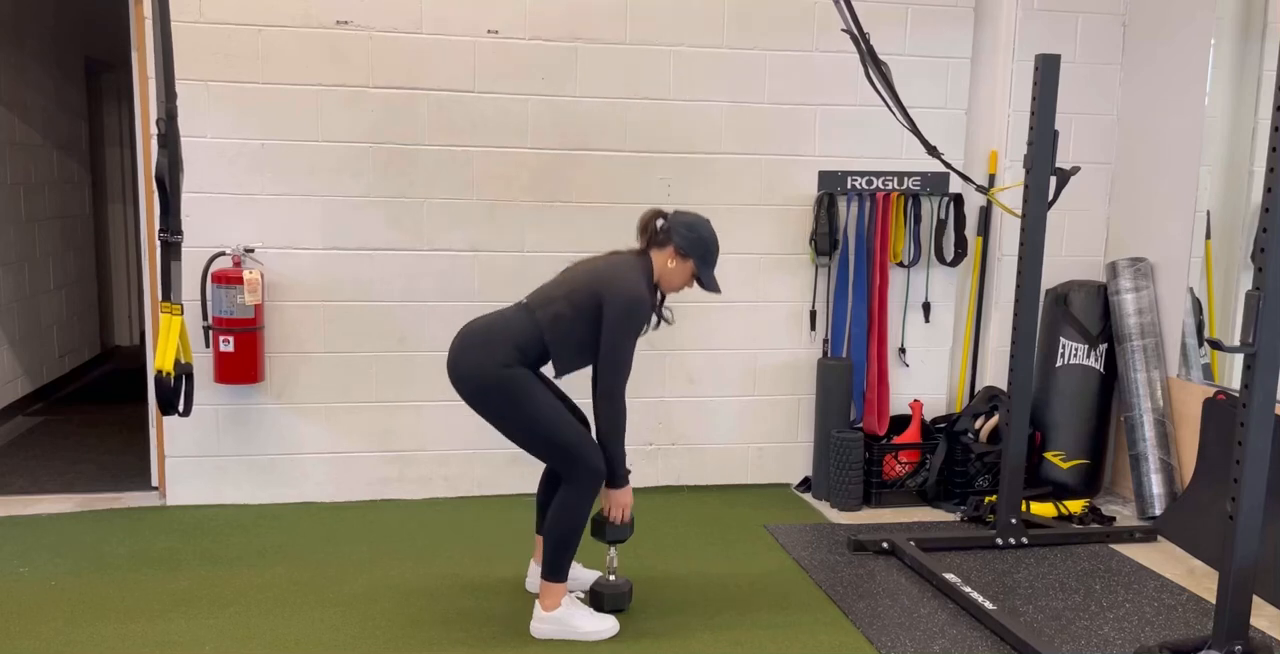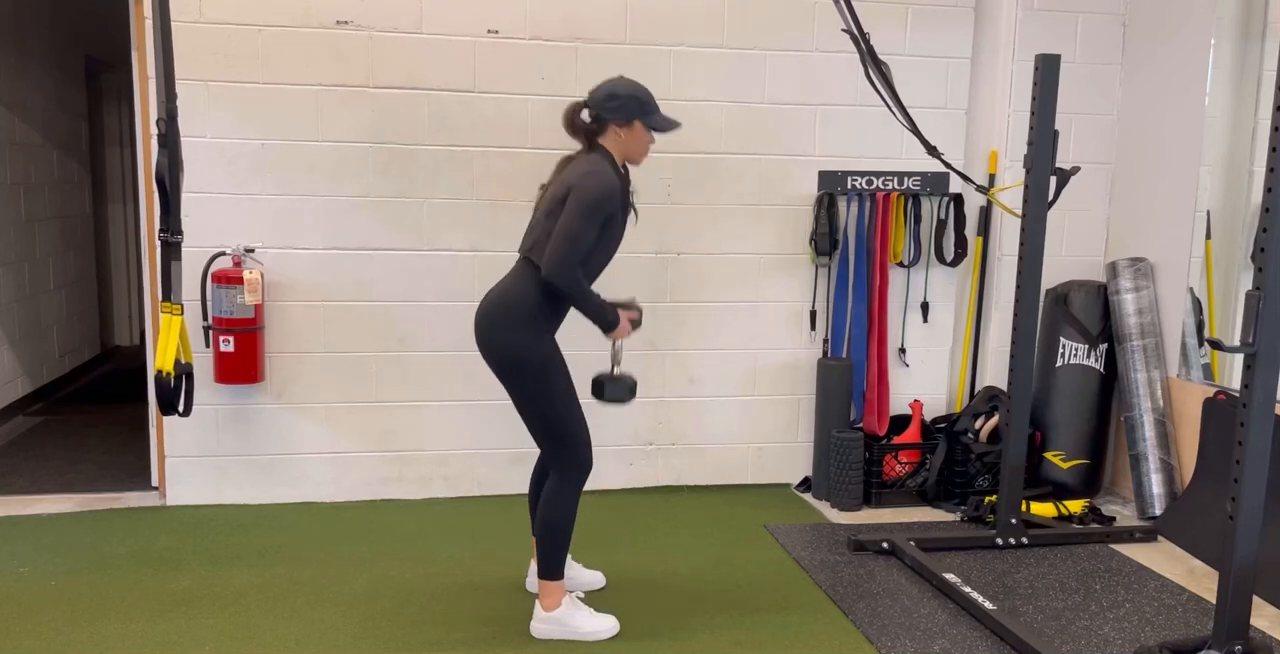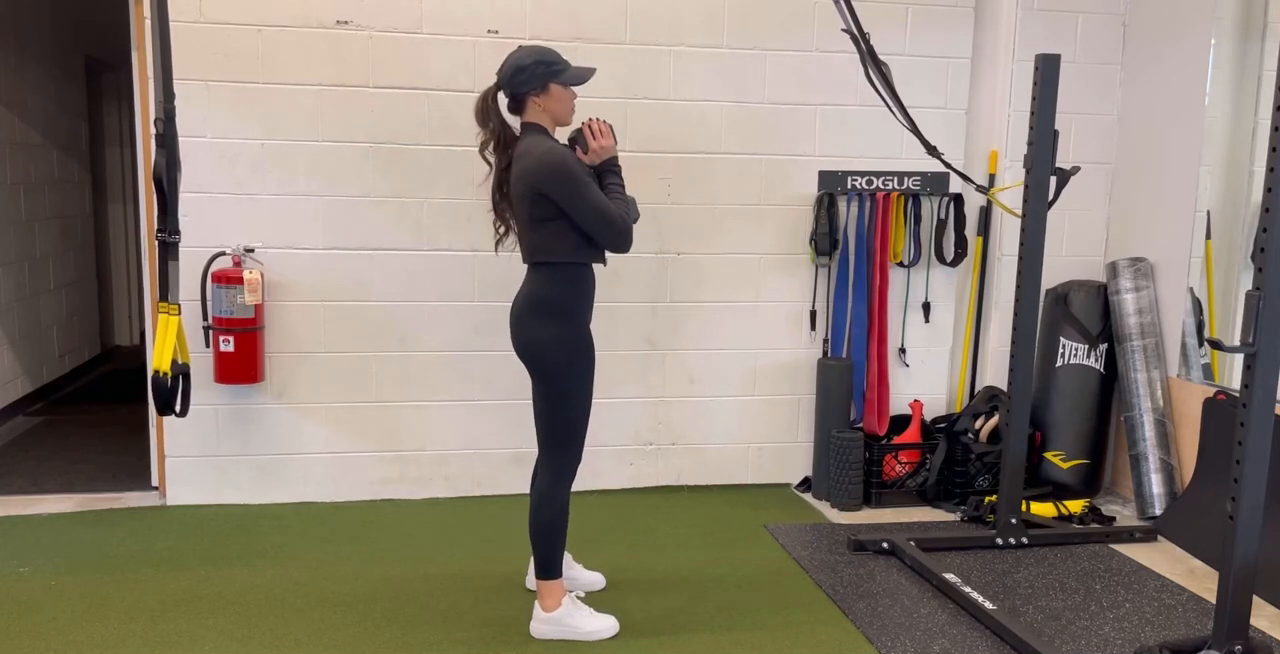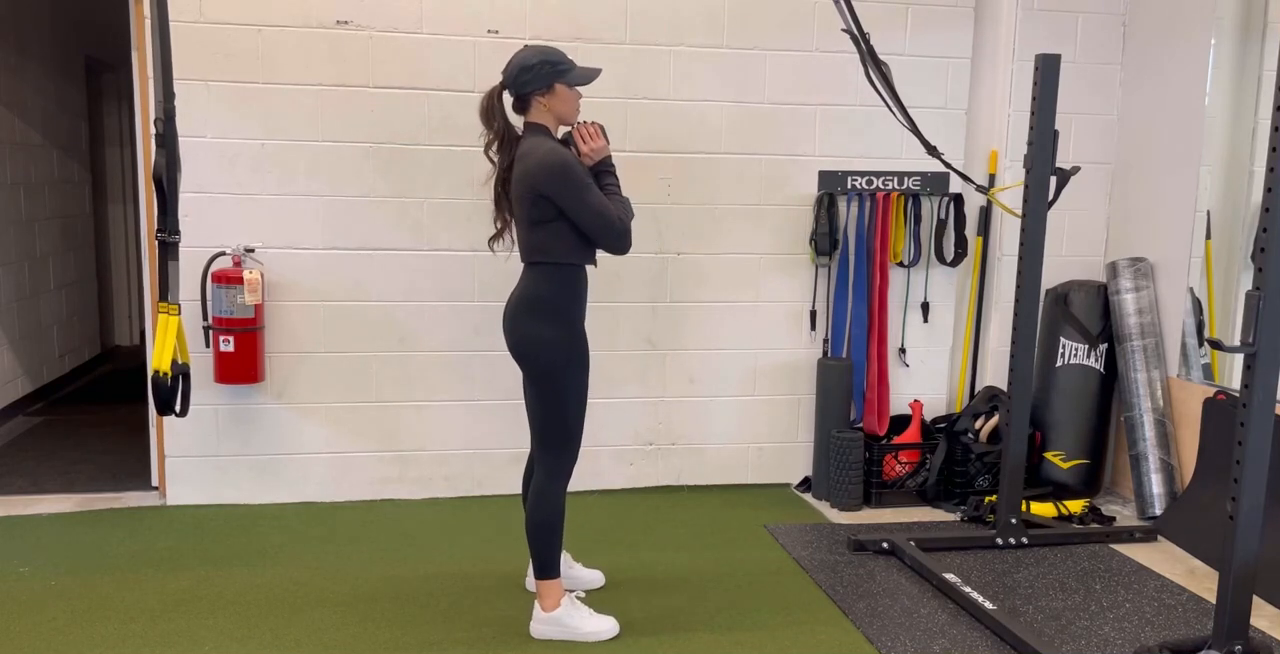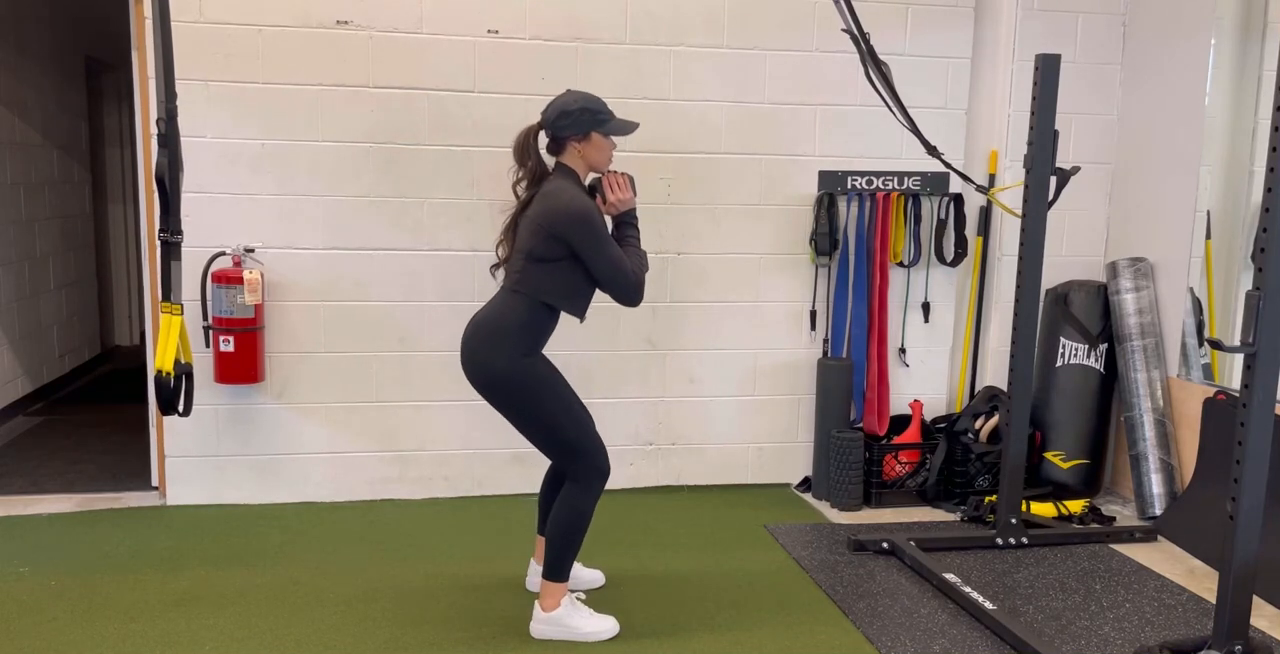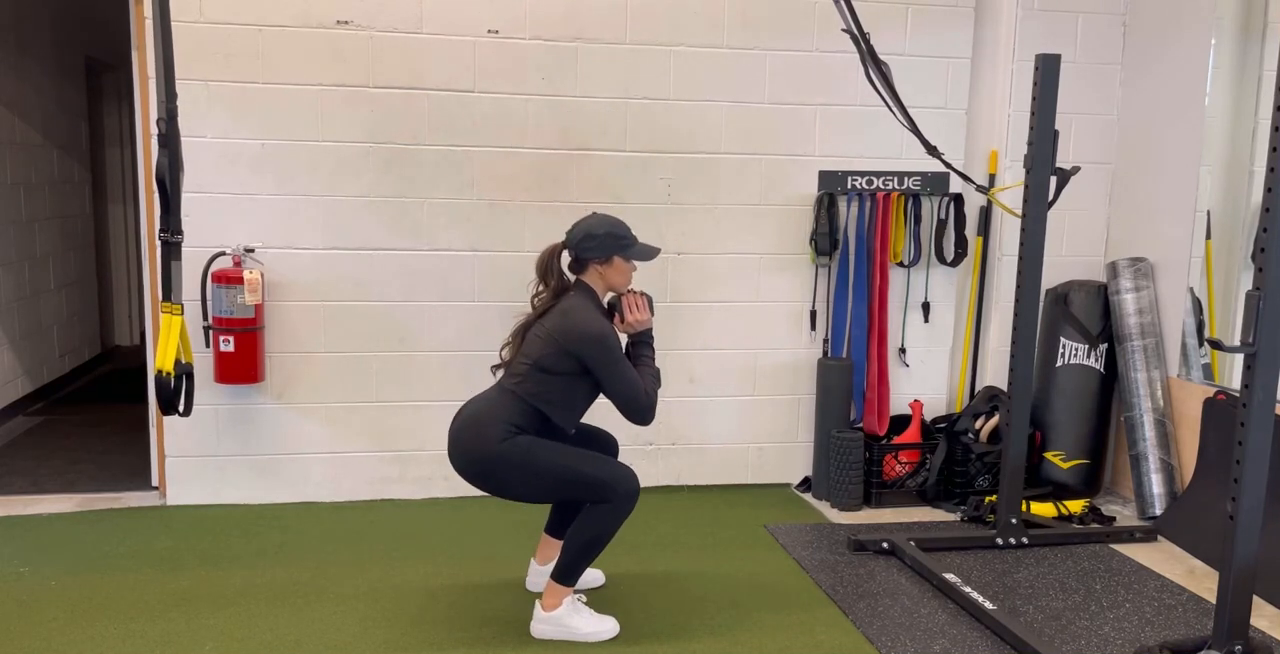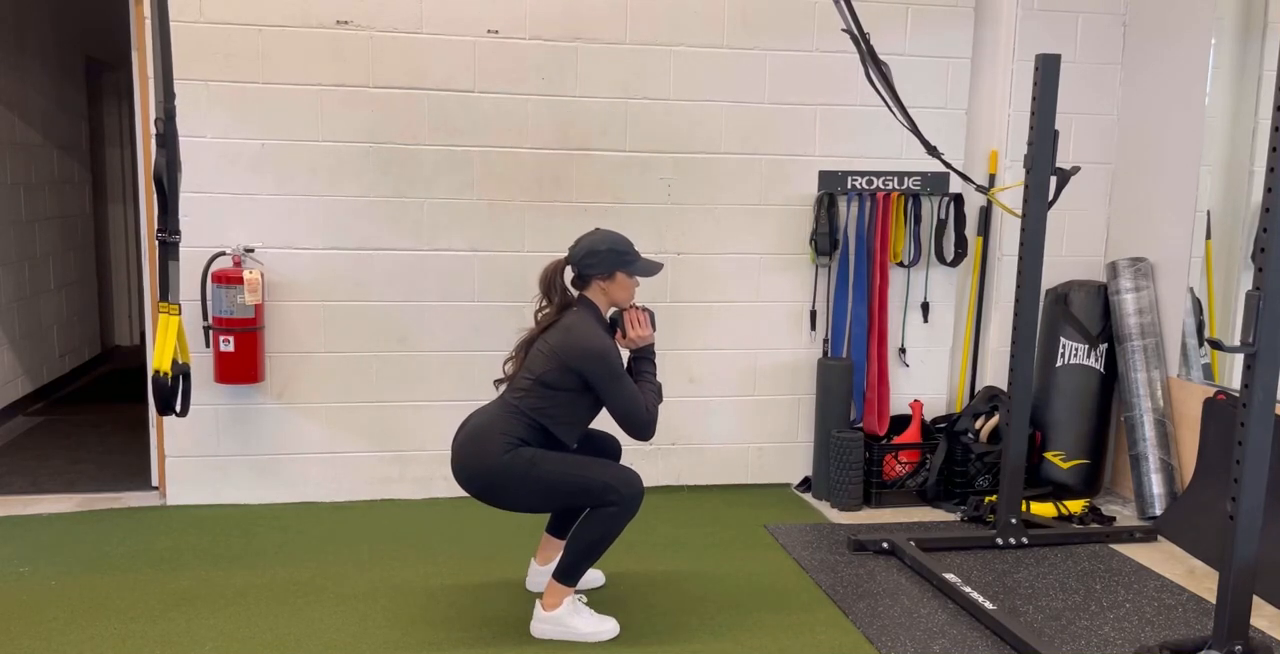
dt=0.7s
person 1, frame 1
left shoulder: (626, 272)
right shoulder: (631, 292)
left elbow: (603, 377)
right elbow: (610, 387)
left wrist: (609, 468)
right wrist: (616, 477)
left hip: (485, 352)
right hip: (488, 365)
left knee: (571, 440)
right knee: (583, 466)
left ankle: (544, 560)
right ankle: (551, 606)
person 1, frame 2
left shoulder: (588, 169)
right shoulder: (602, 182)
right elbow: (558, 268)
left wrist: (605, 313)
right wrist: (607, 319)
left hip: (512, 318)
right hip: (518, 328)
left knee: (560, 449)
right knee: (573, 458)
left ankle: (546, 563)
right ankle: (551, 607)
person 1, frame 3
left shoulder: (532, 153)
right shoulder: (548, 158)
left elbow: (585, 216)
right elbow: (618, 233)
left wrist: (592, 167)
right wrist: (608, 166)
left hip: (548, 310)
right hip: (555, 317)
left knee: (556, 449)
right knee: (560, 456)
left ankle: (548, 564)
right ankle: (551, 607)
person 1, frame 4
left shoulder: (533, 152)
right shoulder: (550, 159)
left elbow: (581, 216)
right elbow: (617, 235)
left wrist: (588, 167)
right wrist: (602, 166)
left hip: (541, 312)
right hip: (551, 319)
left knee: (550, 450)
right knee: (556, 457)
left ankle: (547, 563)
right ankle: (550, 607)
person 1, frame 5
left shoulder: (556, 193)
right shoulder: (572, 206)
left elbow: (602, 271)
right elbow: (629, 289)
left wrist: (609, 217)
right wrist: (624, 220)
left hip: (500, 342)
right hip: (503, 352)
left knee: (575, 444)
right knee: (588, 463)
left ankle: (545, 562)
right ankle: (552, 608)
person 1, frame 6
left shoulder: (572, 306)
right shoulder: (587, 326)
left elbow: (617, 381)
right elbow: (641, 408)
left wrist: (624, 336)
right wrist: (641, 337)
left hip: (488, 428)
right hip: (489, 446)
left knee: (600, 449)
right knee: (619, 486)
left ankle: (546, 563)
right ankle: (553, 607)
person 1, frame 7
left shoulder: (575, 322)
right shoulder: (589, 341)
left elbow: (622, 401)
right elbow: (641, 425)
left wrist: (628, 350)
right wrist: (643, 353)
left hip: (491, 440)
right hip: (492, 459)
left knee: (604, 452)
right knee: (623, 489)
left ankle: (546, 563)
right ankle: (554, 608)
